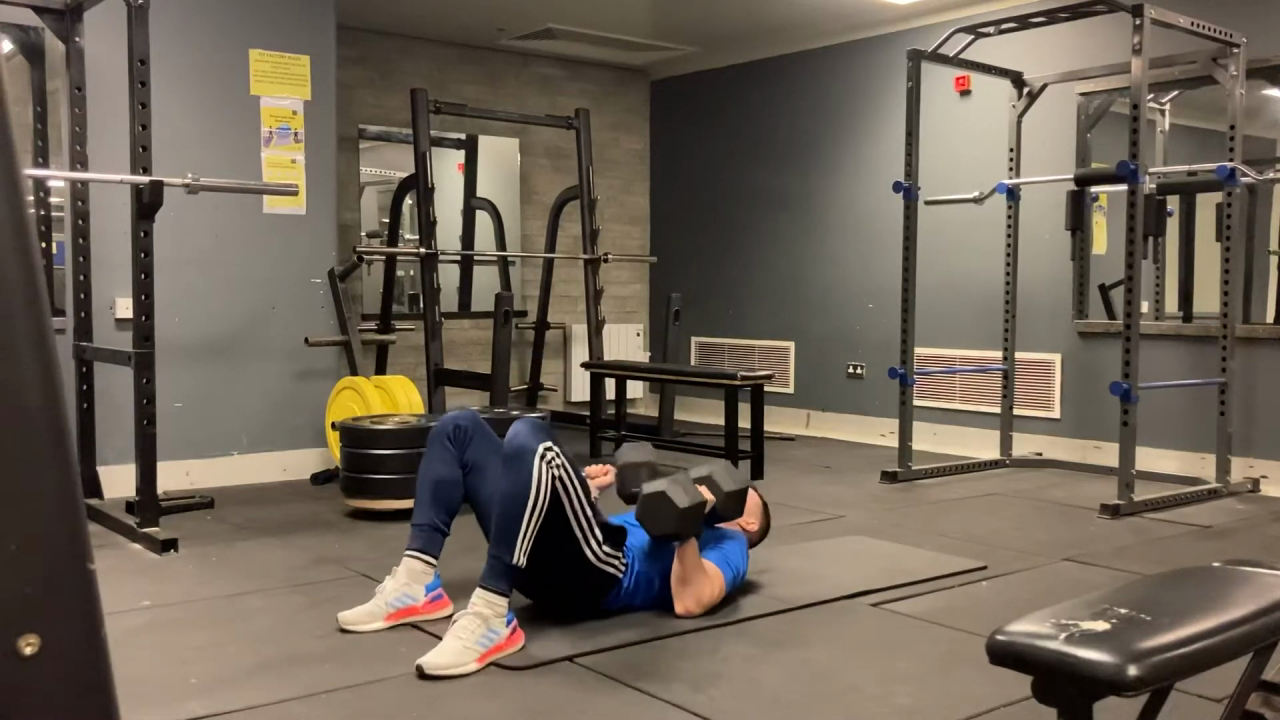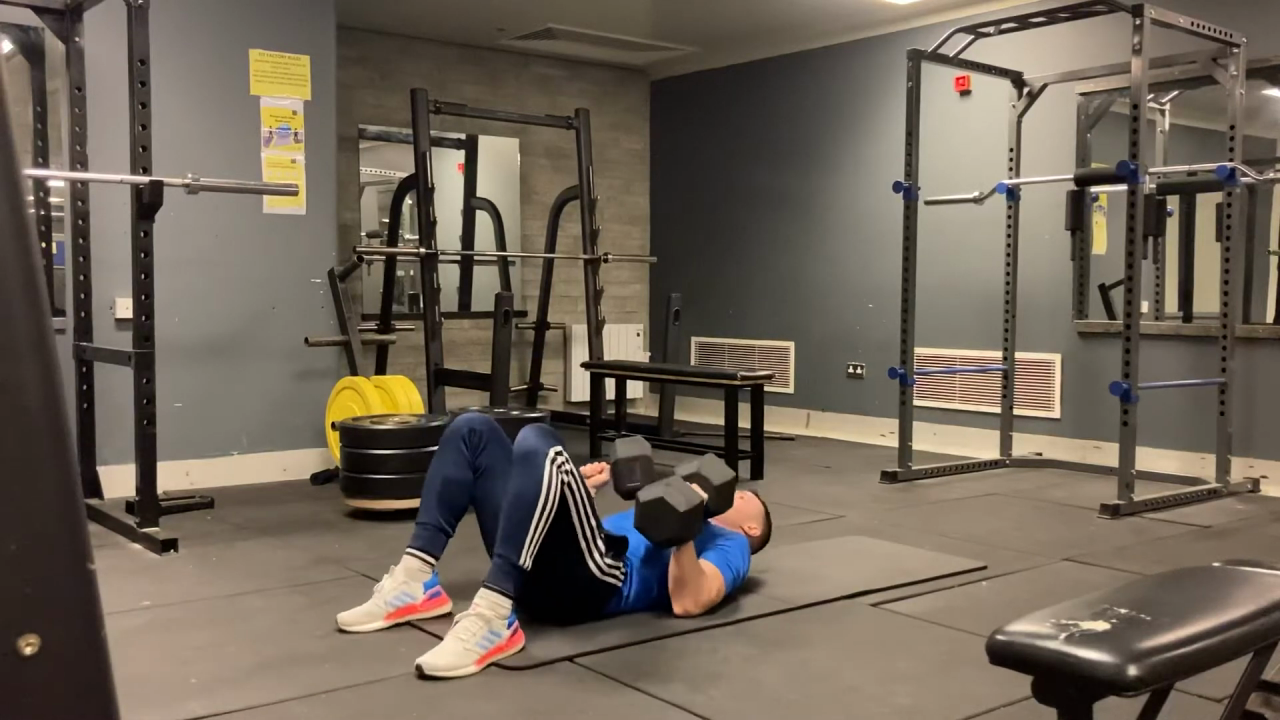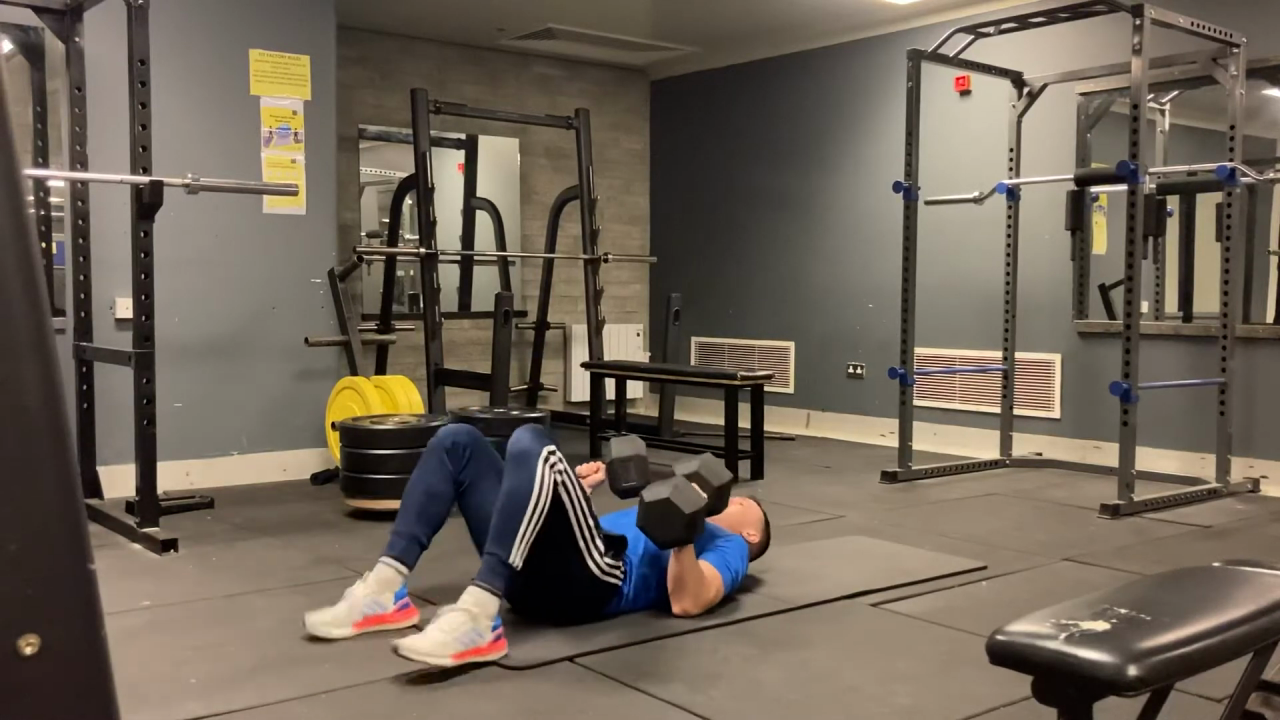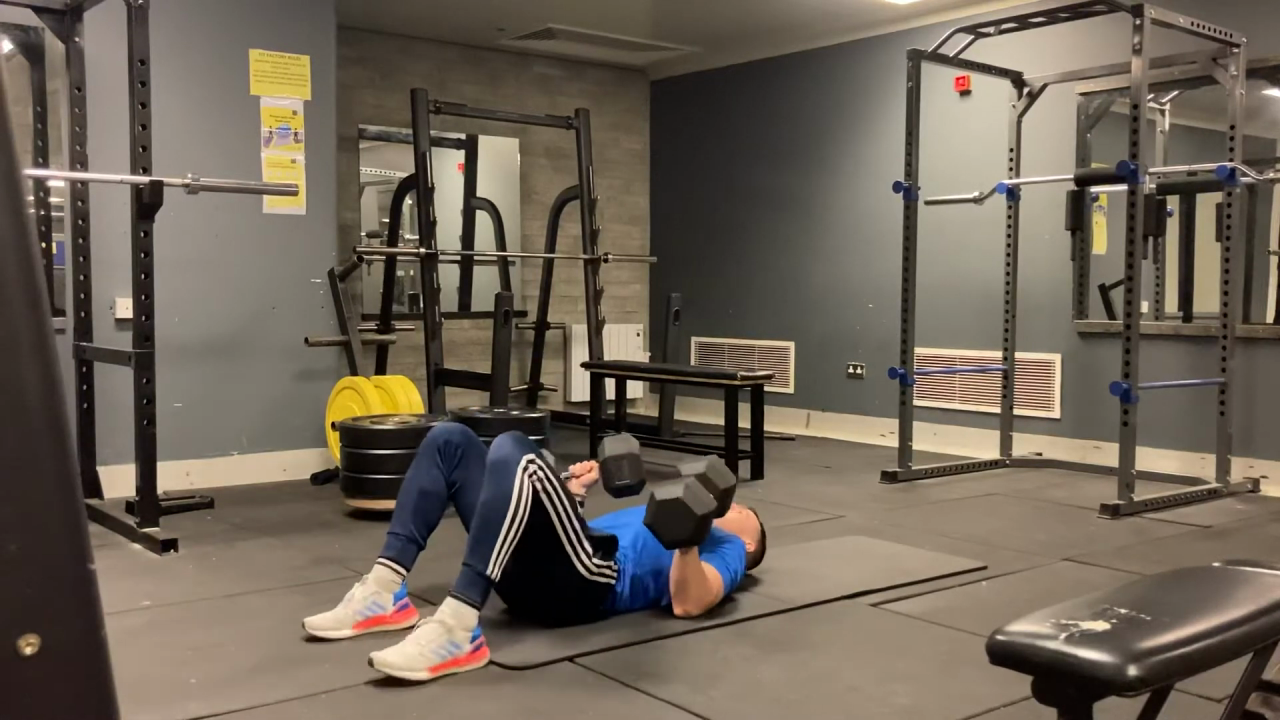
dt=0.2s
person 1, frame 1
left shoulder: (728, 546)
left elbow: (689, 603)
right wrist: (586, 492)
left hip: (594, 571)
right hip: (542, 560)
left knee: (531, 438)
right knee: (460, 427)
left ankle: (491, 616)
right ankle: (417, 583)
person 1, frame 2
left shoulder: (728, 546)
left elbow: (686, 602)
right wrist: (582, 492)
left hip: (590, 580)
right hip: (540, 571)
left knee: (538, 443)
right knee: (473, 429)
left ankle: (493, 618)
right ankle: (416, 583)
person 1, frame 3
left shoulder: (727, 549)
left elbow: (684, 602)
right wrist: (580, 492)
left hip: (591, 580)
right hip: (536, 570)
left knee: (532, 444)
right knee: (456, 441)
left ankle: (478, 617)
right ankle: (386, 591)
person 1, frame 4
left shoulder: (724, 550)
left elbow: (687, 604)
right wrist: (574, 494)
left hip: (585, 583)
right hip: (531, 572)
left knee: (514, 453)
right knee: (449, 441)
left ankle: (458, 628)
right ankle: (385, 593)
